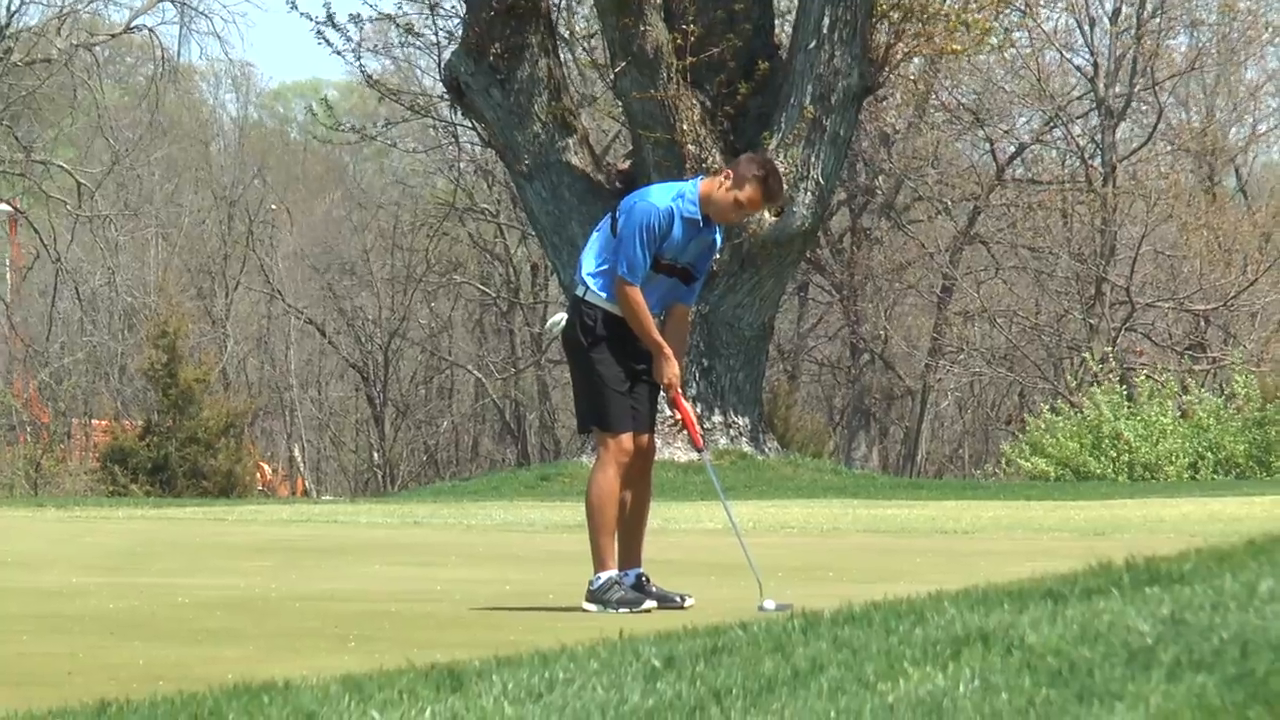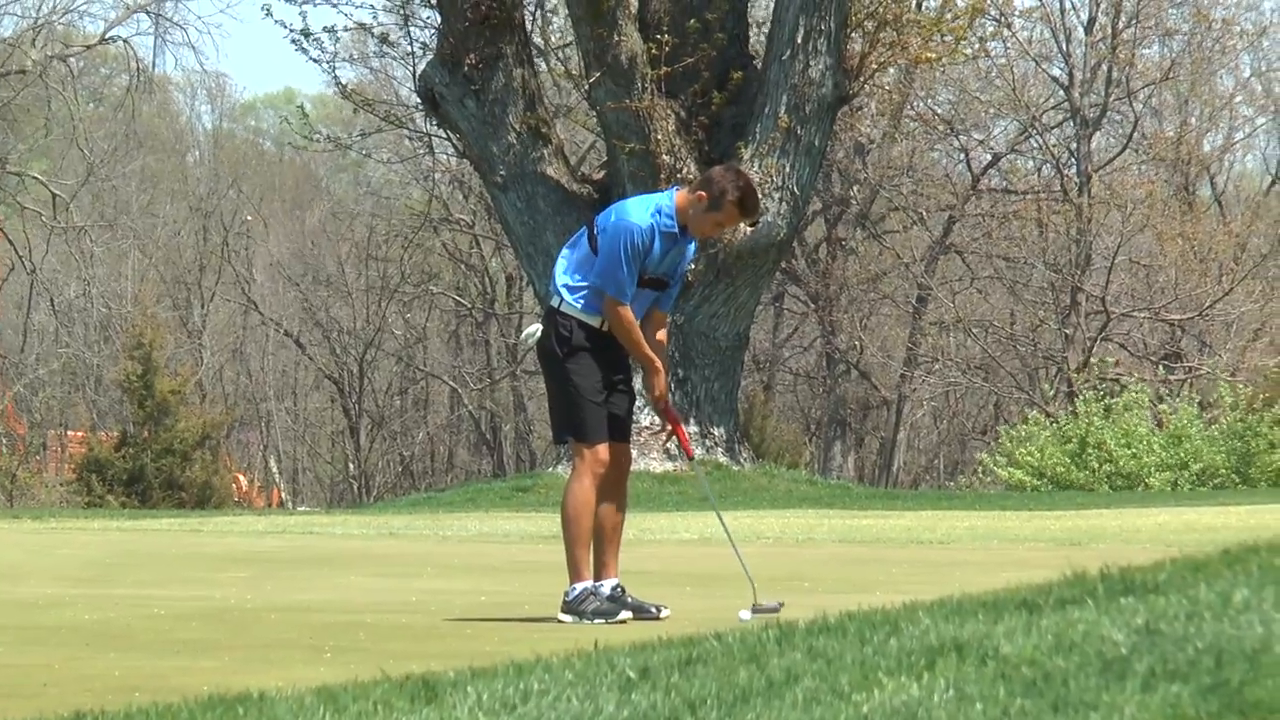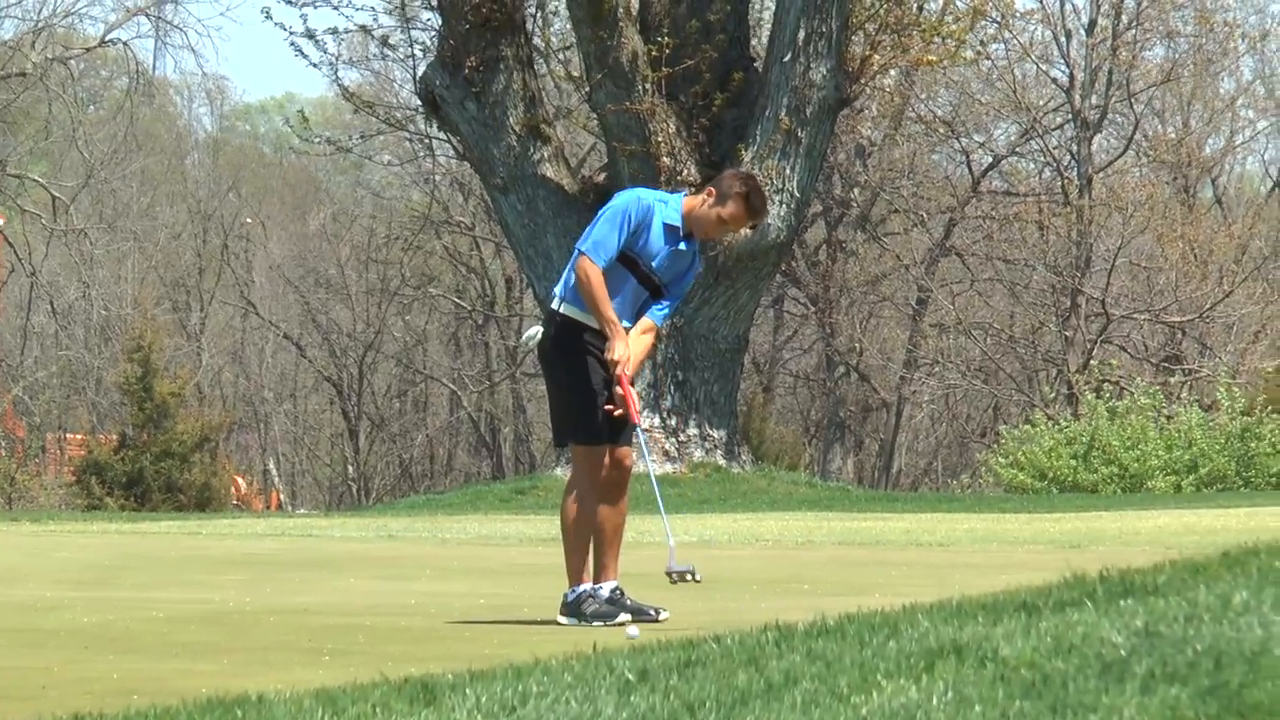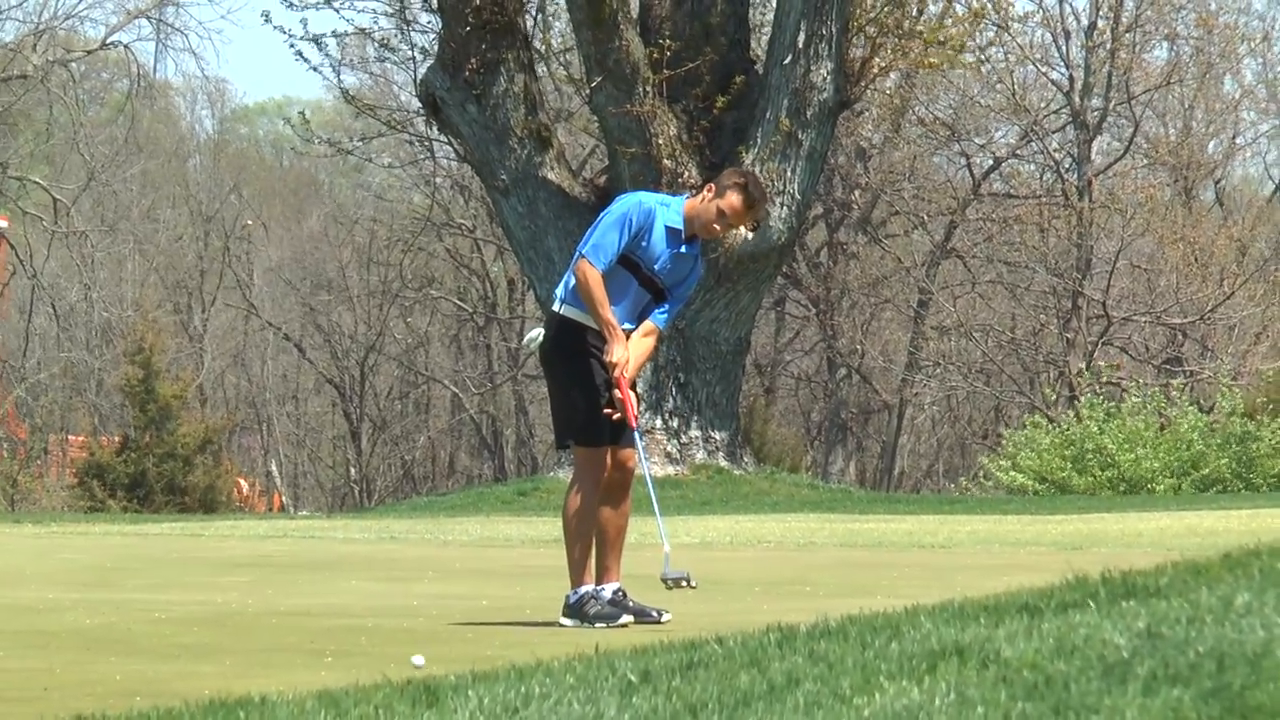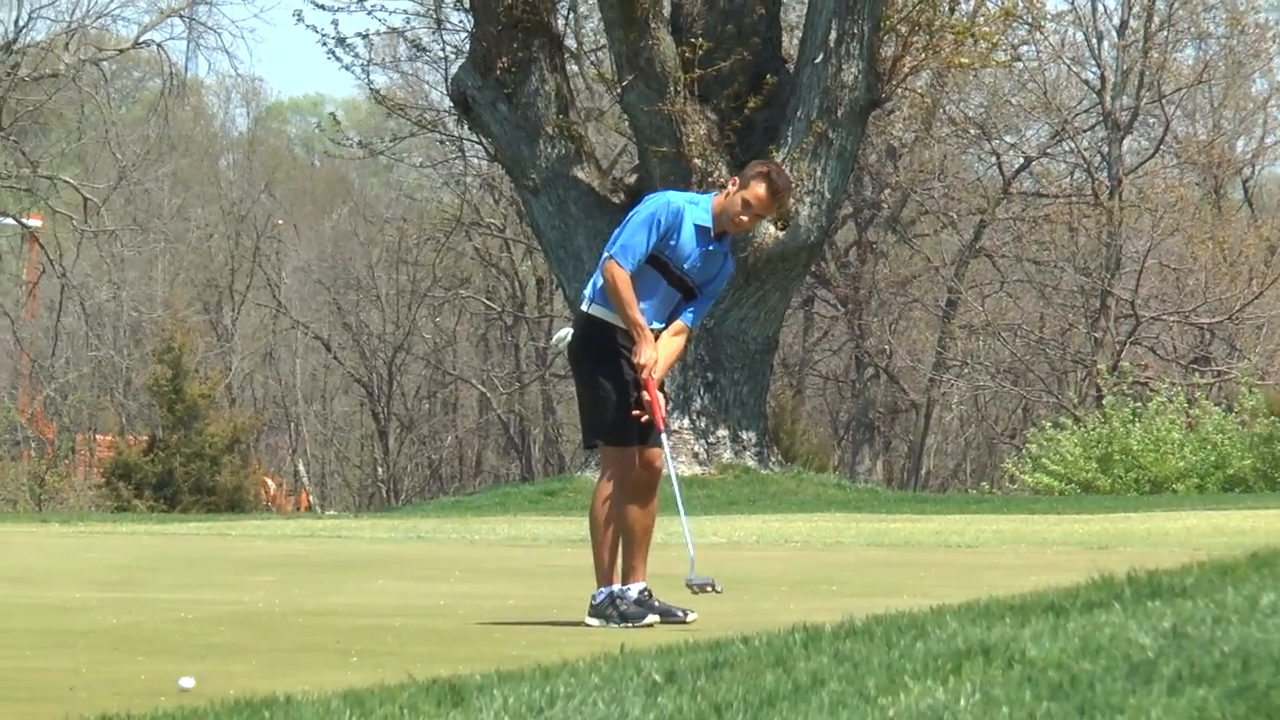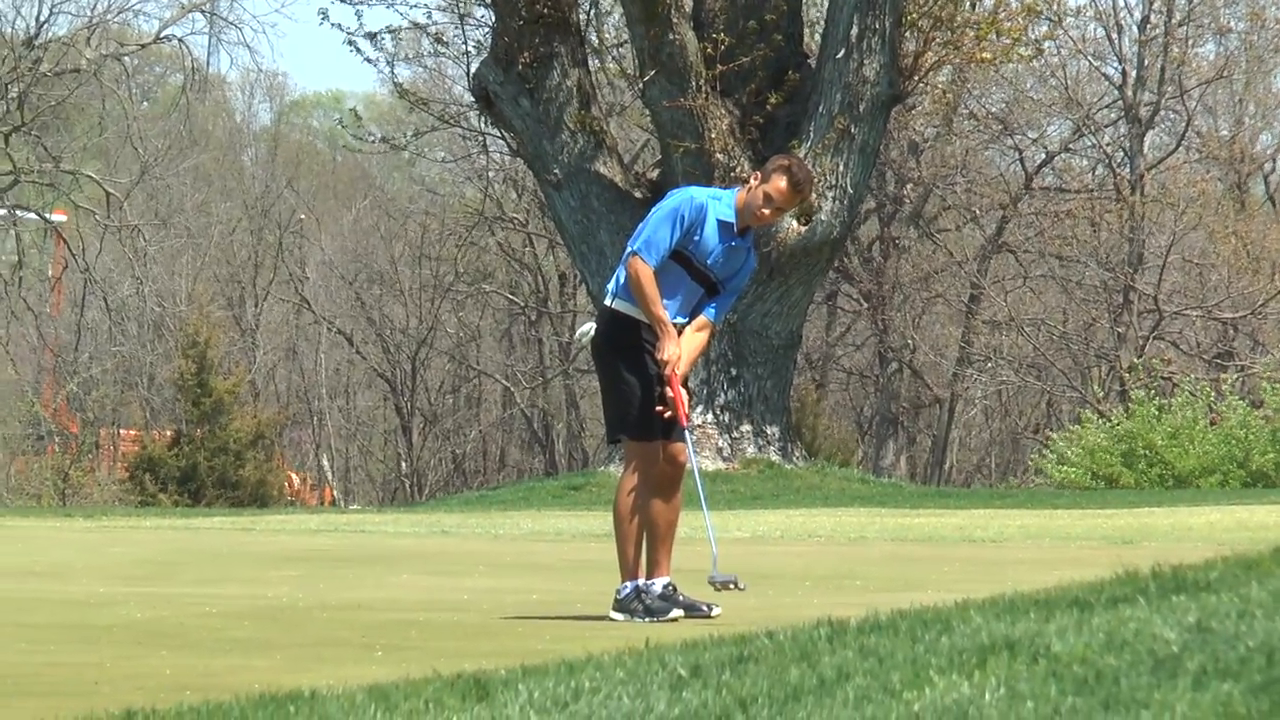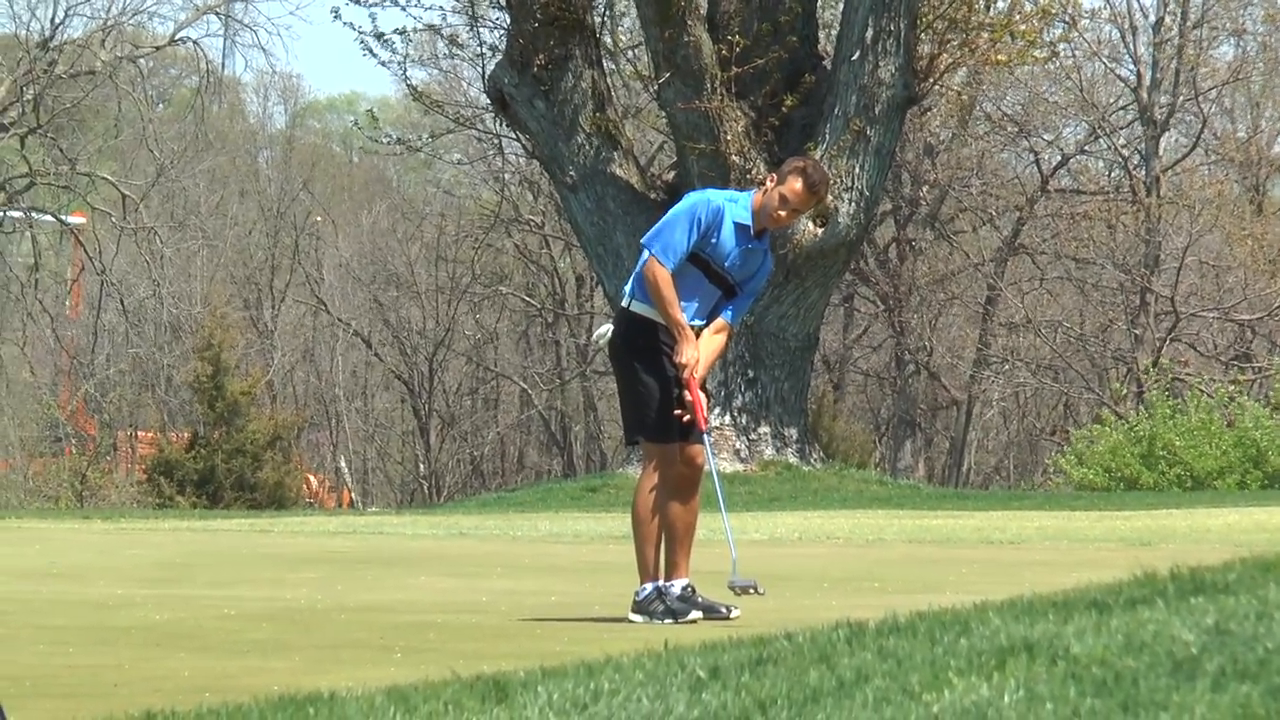
dt=0.7s
person 1, frame 1
left shoulder: (710, 236)
right shoulder: (654, 206)
left elbow: (679, 308)
right elbow: (625, 285)
left wrist: (673, 376)
right wrist: (663, 354)
left hip: (638, 332)
right hip: (597, 323)
left knee: (642, 453)
right knee: (616, 449)
left ankle: (631, 576)
right ankle: (603, 581)
person 1, frame 2
left shoulder: (686, 243)
right shoulder: (633, 222)
left elbow: (656, 316)
right elbow: (616, 305)
left wrist: (660, 386)
right wrist: (653, 368)
left hip: (613, 341)
right hip: (573, 334)
left knee: (618, 464)
right knee: (593, 459)
left ankle: (607, 586)
right ankle: (579, 593)
person 1, frame 3
left shoulder: (690, 260)
right shoulder: (638, 205)
left elbow: (648, 326)
right elbow: (586, 265)
left wrist: (626, 376)
right wrist: (616, 335)
left hip: (615, 344)
right hip: (573, 333)
left knee: (619, 464)
right knee: (590, 462)
left ankle: (606, 589)
right ankle: (577, 595)
person 1, frame 4
left shoulder: (692, 265)
right shoulder: (639, 208)
left elbow: (650, 328)
right elbow: (586, 267)
left wrist: (626, 379)
right wrist: (614, 338)
left hip: (618, 347)
right hip: (575, 333)
left knee: (623, 465)
right knee: (593, 463)
left ankle: (609, 590)
right ankle: (580, 596)
person 1, frame 5
left shoulder: (722, 263)
right shoulder: (668, 207)
left elbow: (680, 328)
right elbow: (614, 268)
left wrist: (655, 380)
right wrist: (642, 338)
left hip: (645, 347)
right hip: (604, 333)
left knee: (649, 465)
right knee: (620, 463)
left ankle: (634, 590)
right ankle: (605, 595)
person 1, frame 6
left shoulder: (745, 258)
right shoulder: (692, 203)
left elbow: (703, 323)
right elbow: (637, 262)
left wrist: (679, 374)
right wrist: (665, 334)
left hip: (668, 342)
right hip: (626, 329)
left knee: (673, 461)
right knee: (643, 459)
left ankle: (659, 585)
right ankle: (629, 591)
person 1, frame 7
left shoulder: (762, 261)
right shoulder: (707, 206)
left elbow: (721, 325)
right elbow: (654, 266)
left wrist: (697, 379)
right wrist: (683, 337)
left hip: (685, 344)
right hip: (644, 332)
left knee: (691, 462)
right knee: (662, 460)
left ankle: (678, 586)
right ankle: (648, 592)
